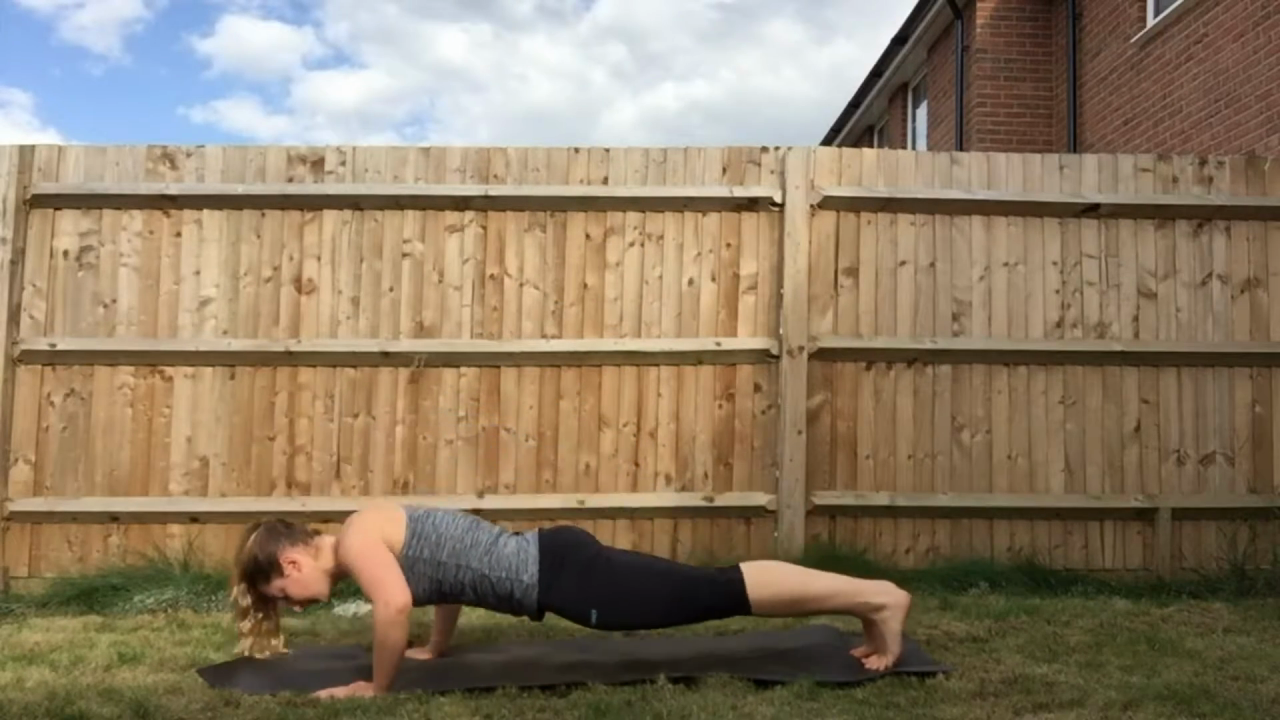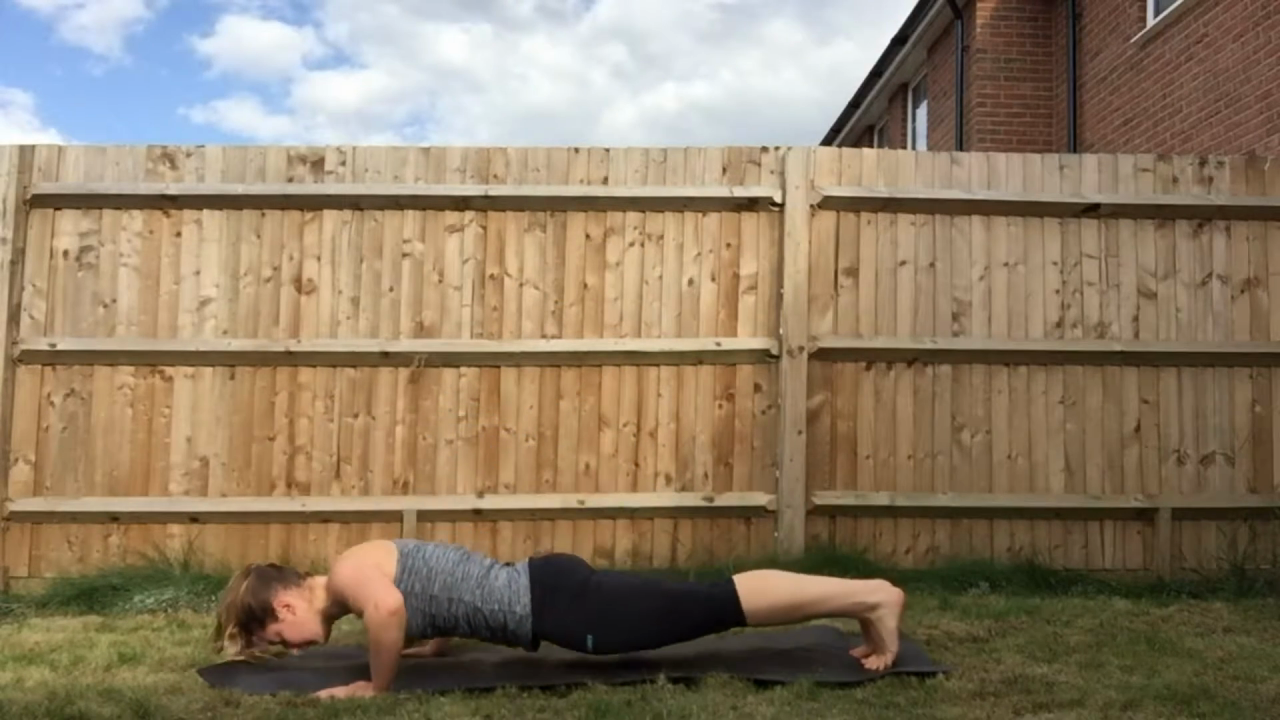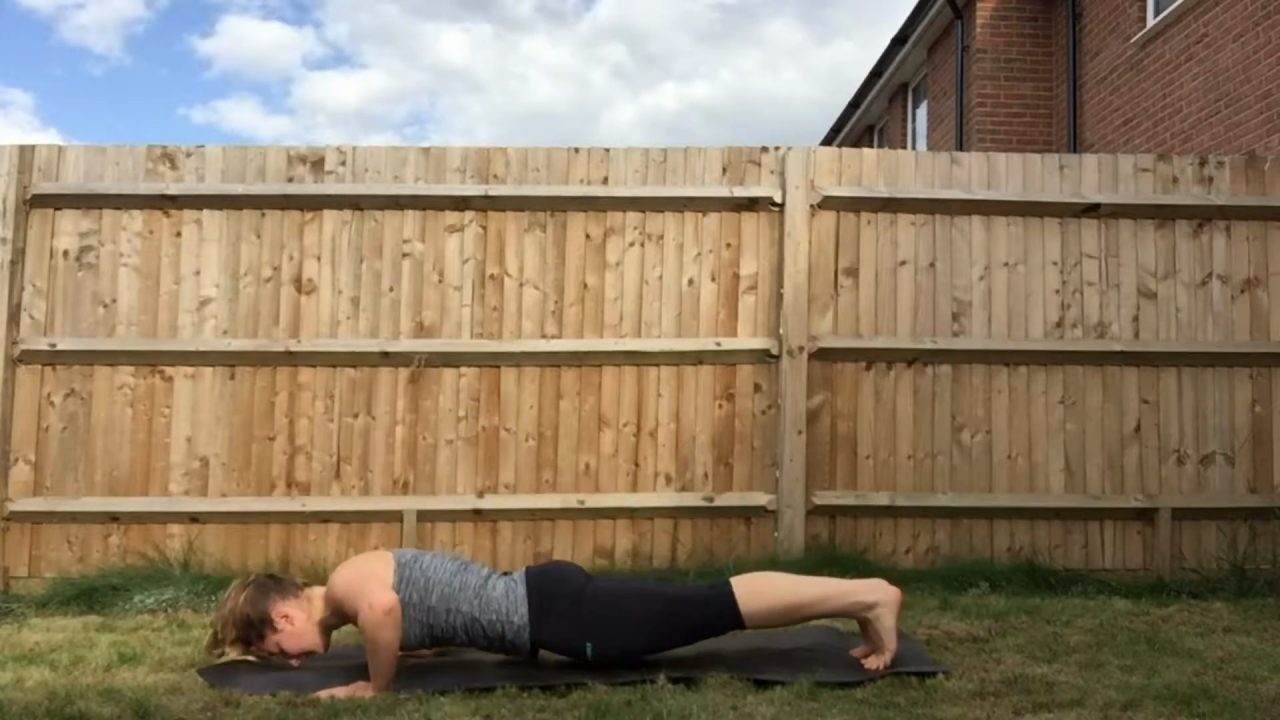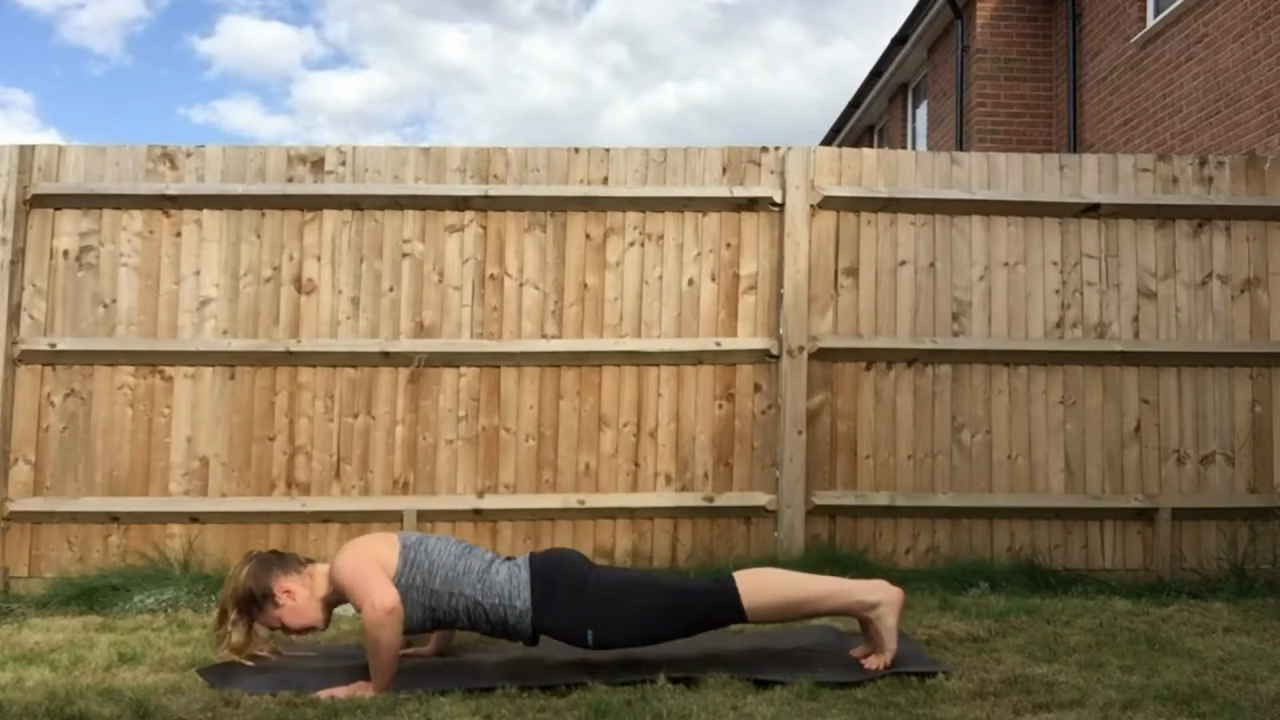
dt=0.2s
person 1, frame 1
left shoulder: (352, 539)
right shoulder: (371, 530)
left elbow: (394, 602)
left wrist: (377, 685)
right wrist: (436, 647)
left hip: (560, 576)
right hip: (553, 560)
left knee: (718, 590)
right knee: (713, 586)
left ankle: (875, 596)
right ankle: (870, 594)
person 1, frame 2
left shoulder: (344, 576)
right shoulder: (367, 563)
left elbow: (387, 607)
left wrist: (376, 684)
right wrist: (432, 643)
left hip: (553, 606)
right hip: (547, 587)
left knee: (711, 605)
right knee: (707, 602)
left ankle: (869, 597)
right ankle: (865, 597)
person 1, frame 3
left shoulder: (342, 584)
right shoulder: (365, 573)
left elbow: (383, 609)
left wrist: (376, 684)
right wrist: (430, 643)
left hip: (551, 615)
right hip: (546, 594)
left knee: (708, 608)
right knee: (703, 606)
left ankle: (868, 597)
right ankle: (864, 597)
person 1, frame 4
left shoulder: (346, 564)
right shoulder: (367, 555)
left elbow: (384, 610)
left wrist: (377, 684)
right wrist: (431, 646)
left hip: (555, 600)
right hip: (548, 581)
left knee: (711, 601)
right knee: (708, 597)
left ankle: (871, 597)
right ankle: (866, 596)
